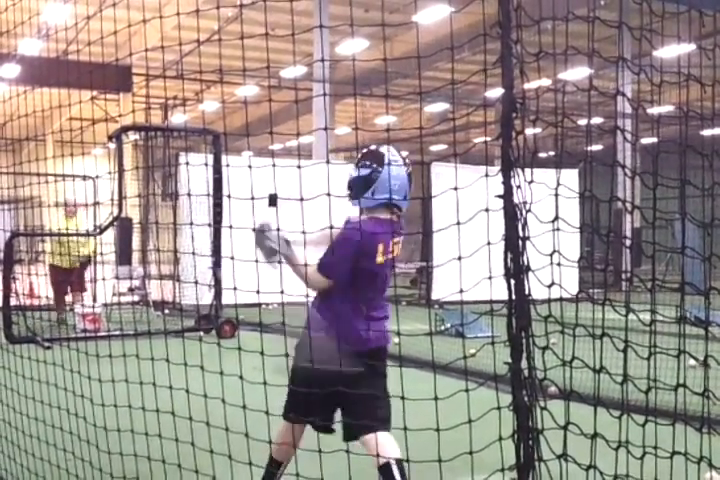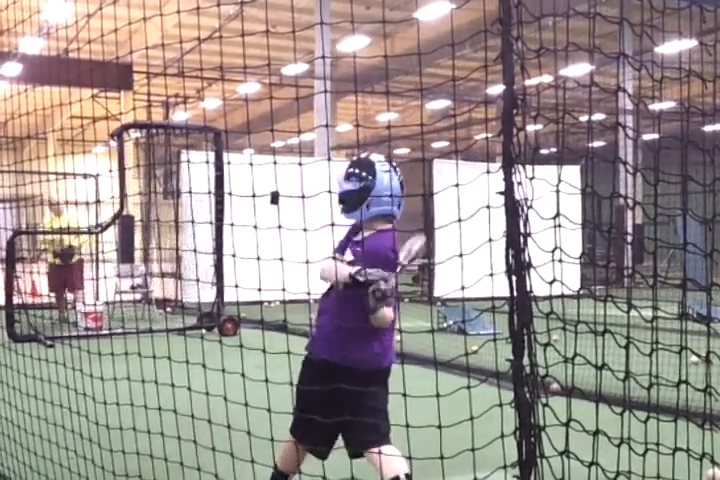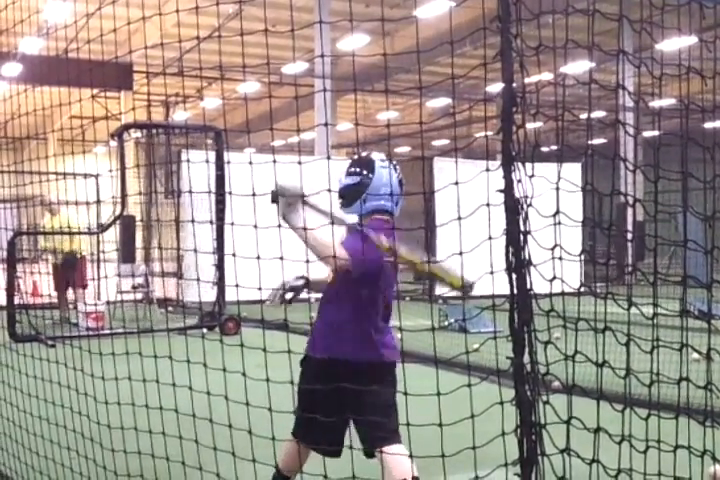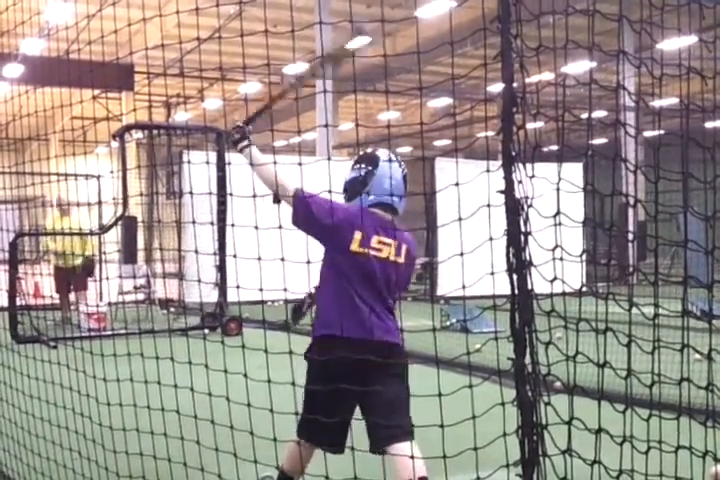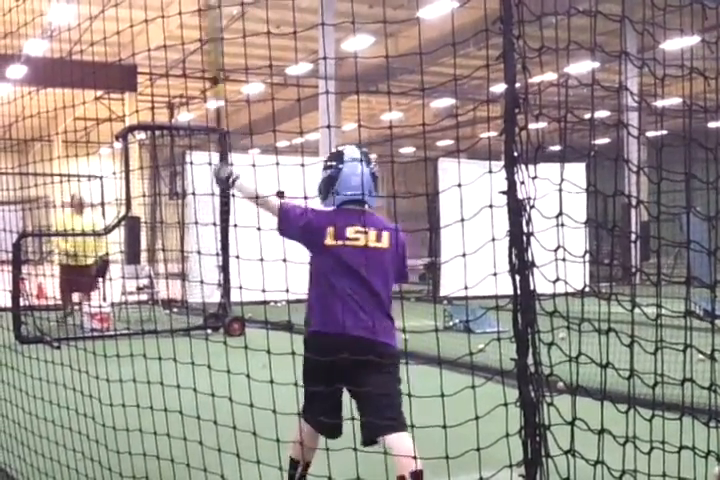
dt=0.3s
person 1, frame 1
left shoulder: (357, 234)
right shoulder: (390, 226)
left elbow: (320, 282)
right elbow: (342, 237)
left wrist: (287, 252)
left hip: (327, 341)
right hip: (370, 343)
left knee: (295, 417)
right knee: (374, 429)
person 1, frame 2
left shoulder: (380, 248)
right shoulder: (358, 232)
left elbow: (385, 320)
right elbow: (327, 270)
left wrist: (376, 297)
right wrist: (350, 273)
left hip: (359, 361)
left knee: (303, 435)
right knee: (376, 442)
person 1, frame 3
left shoulder: (371, 232)
right shoulder: (378, 232)
left elbow: (337, 257)
left wrist: (296, 220)
right wrist: (308, 282)
left hip: (337, 354)
right hip: (373, 356)
left knee: (305, 434)
right knee: (387, 442)
person 1, frame 4
left shoulder: (342, 220)
right shoulder: (406, 242)
left elbow: (284, 189)
left wrist: (247, 148)
left hip: (336, 345)
right hip: (386, 348)
left knee: (310, 432)
right knee: (399, 437)
person 1, frame 5
left shoulder: (319, 222)
right shoulder: (392, 233)
left elbow: (269, 203)
right elbow: (397, 281)
left wrist: (233, 180)
left hip: (326, 340)
right hip: (377, 342)
left knee: (312, 418)
right knee: (392, 428)
